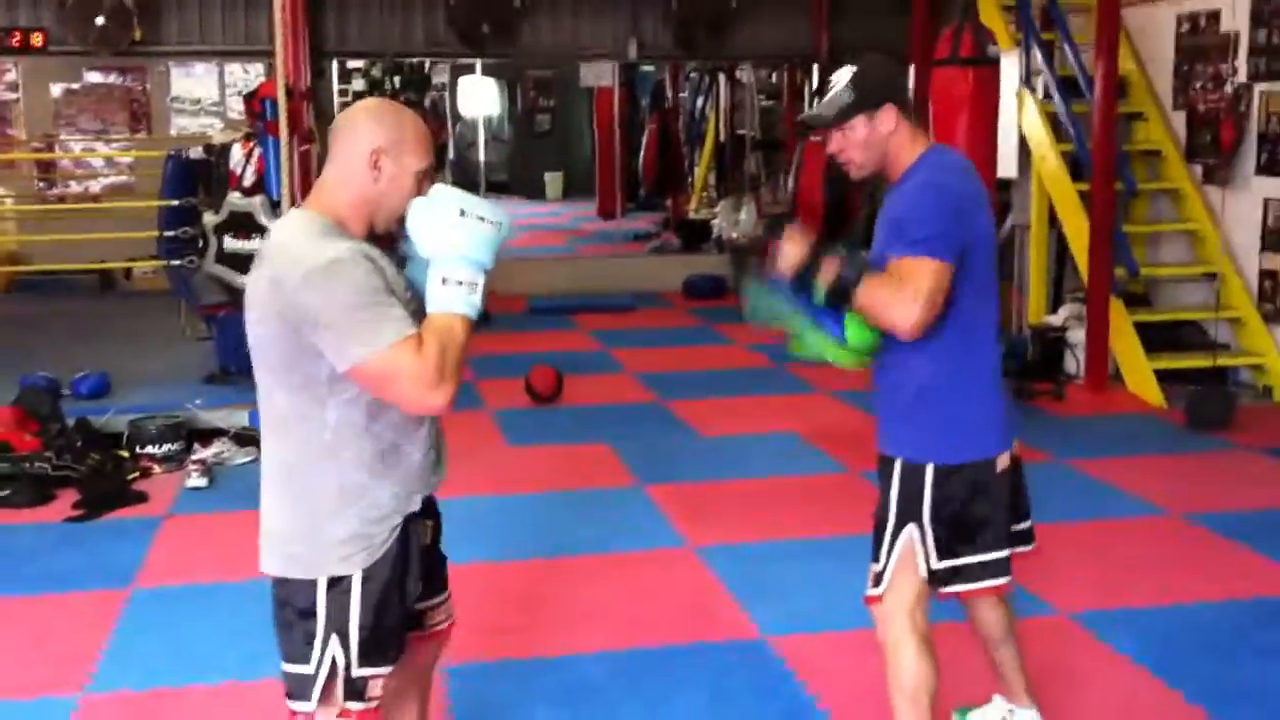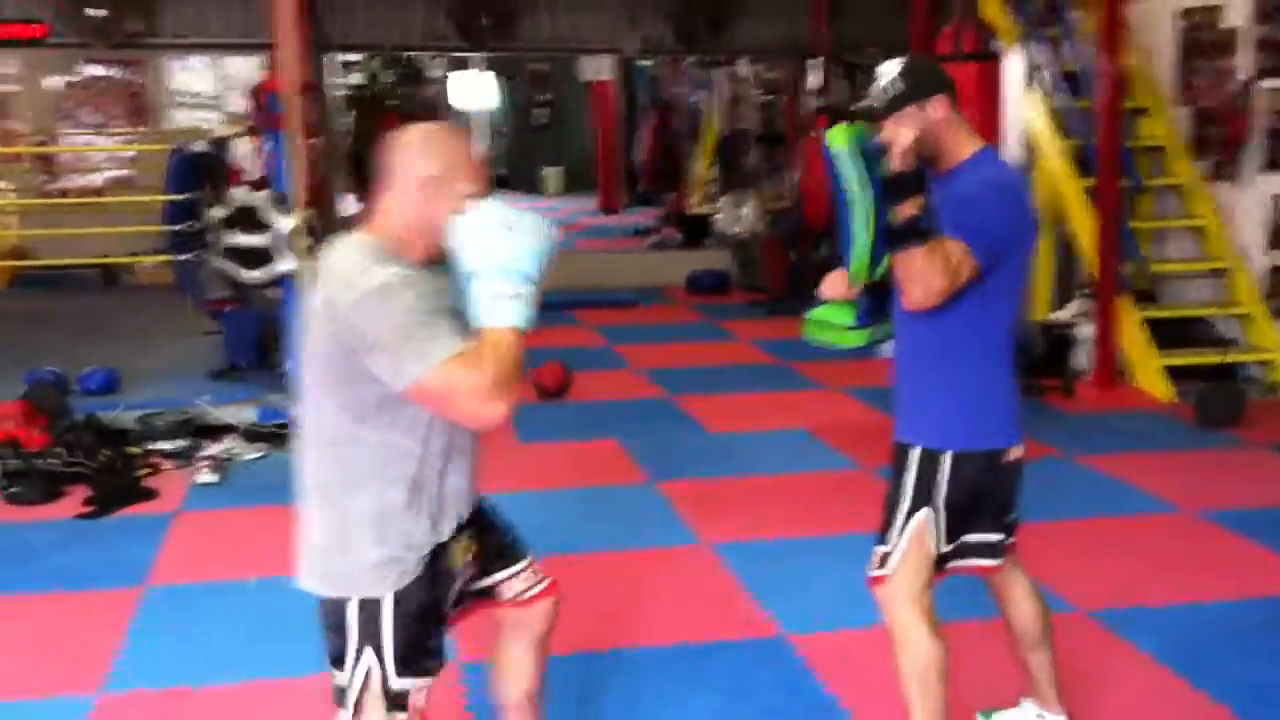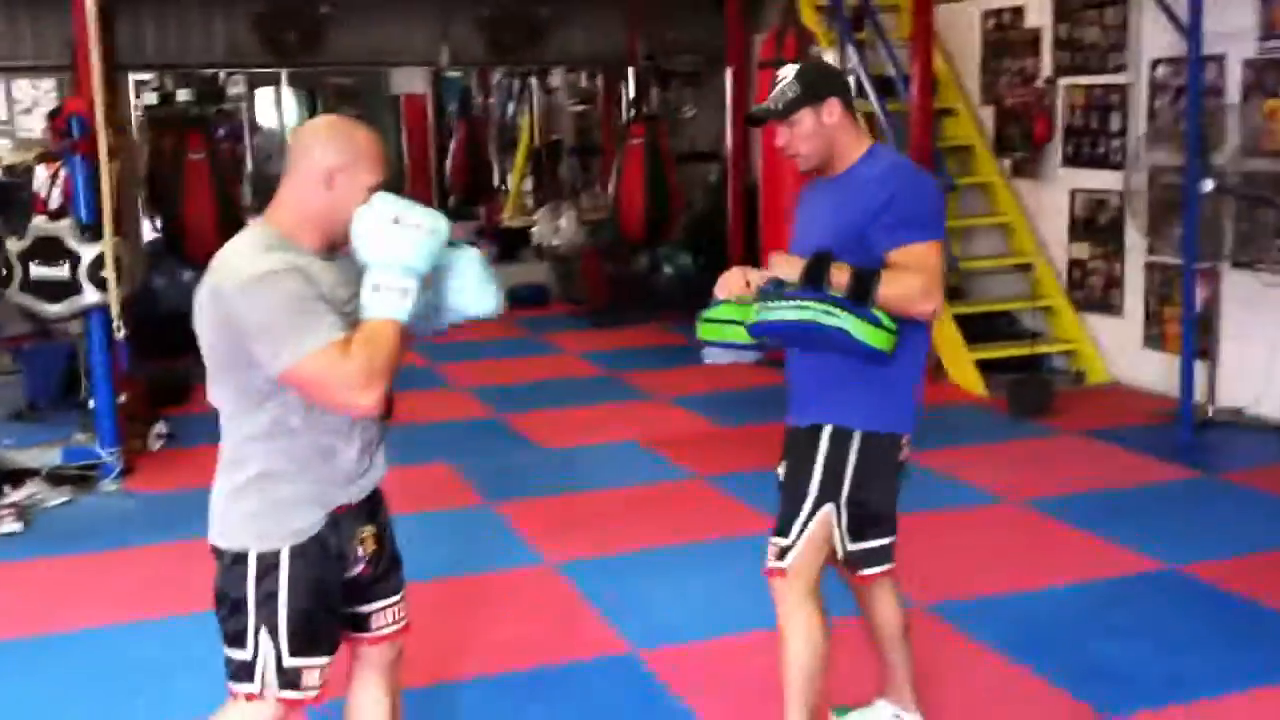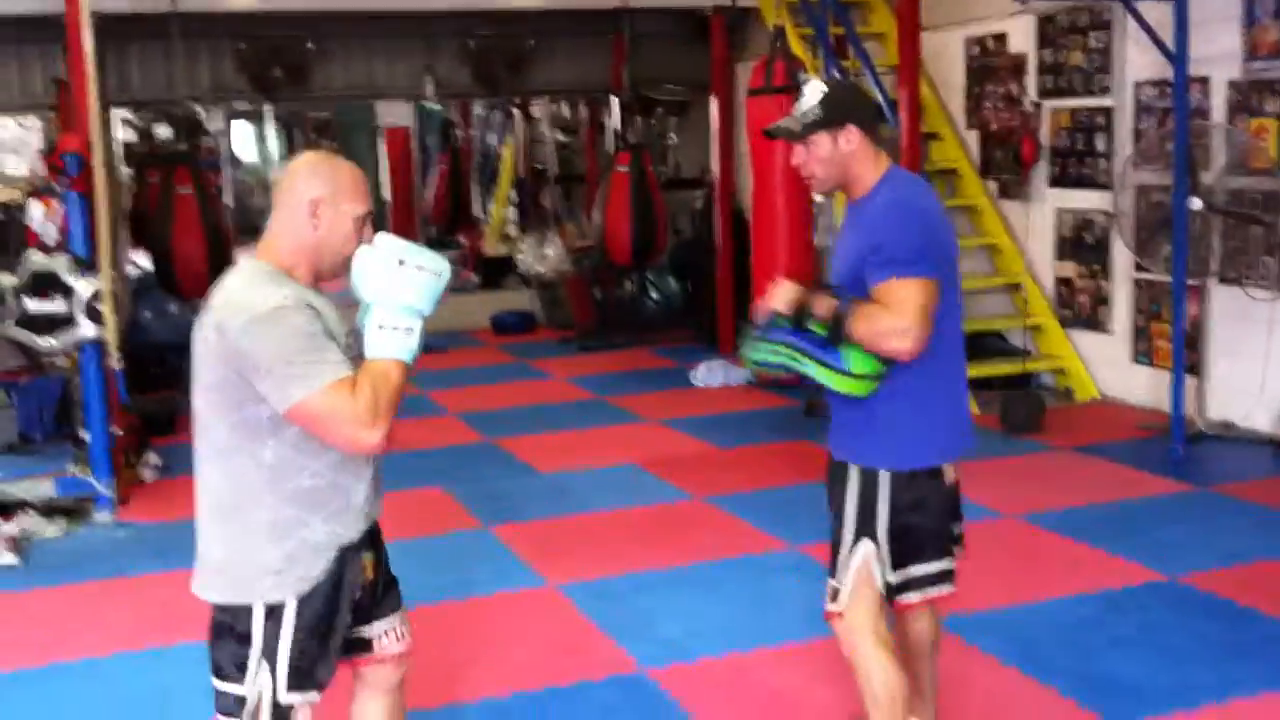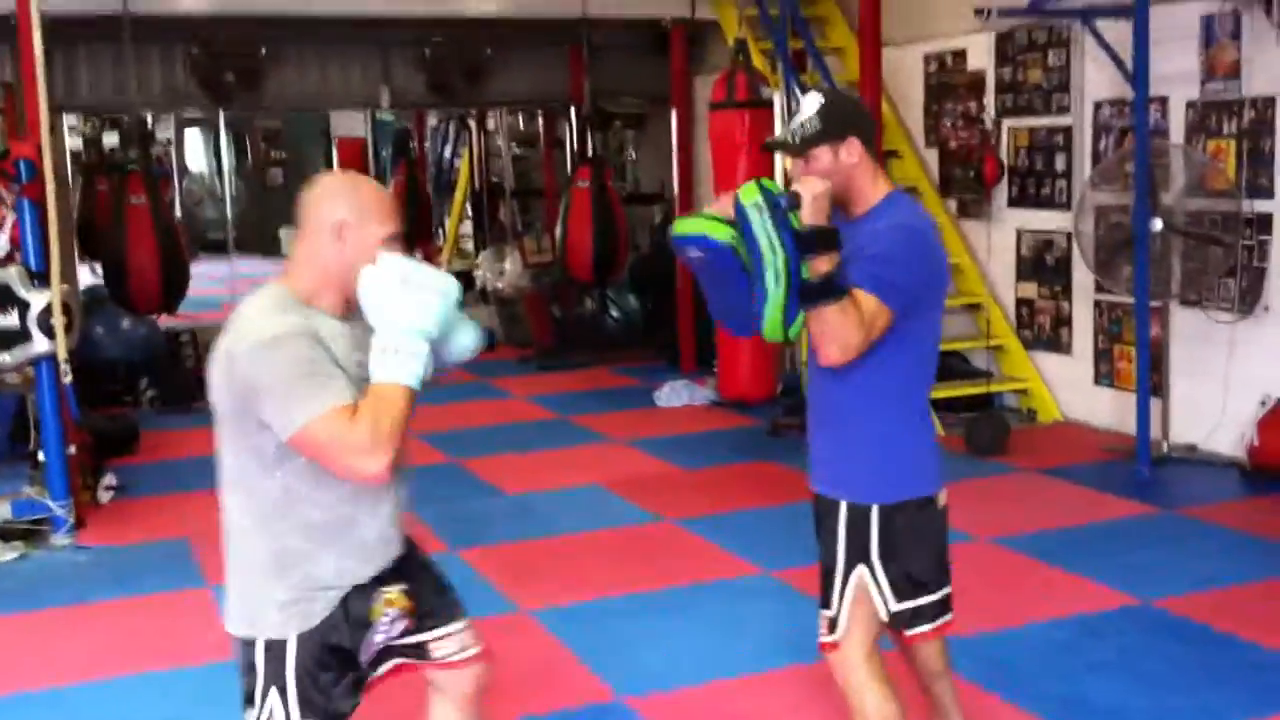
dt=0.5s
person 1, frame 1
left shoulder: (933, 195)
right shoulder: (929, 181)
left elbow: (908, 312)
right wrist: (843, 282)
left hip: (936, 436)
right hip: (971, 425)
left knee: (897, 605)
right knee: (974, 578)
person 1, frame 2
left shoulder: (988, 189)
right shoulder: (945, 180)
left elbow: (926, 289)
right elbow: (920, 275)
left wrist: (901, 182)
right wrist: (858, 280)
left hip: (952, 425)
right hip: (976, 417)
left knee: (899, 589)
right knee: (998, 563)
person 1, frame 3
left shoulder: (897, 184)
right shoulder: (817, 191)
left elbow: (923, 295)
left wrist: (821, 272)
right wrist: (756, 281)
left hip: (858, 415)
right hip: (821, 409)
left knee: (791, 574)
right knee: (867, 566)
person 1, frame 4
left shoulder: (899, 212)
right shoulder: (872, 205)
left elbow: (900, 334)
left wrist: (812, 304)
right wrist: (801, 308)
left hip: (888, 449)
right hip: (916, 440)
left knee: (857, 617)
right knee: (909, 591)
person 1, frame 5
left shoulder: (900, 235)
right shoulder: (852, 224)
left elbow: (835, 344)
left wrist: (815, 239)
left hip: (876, 476)
right hip: (888, 469)
left knee: (850, 647)
right knee: (906, 618)
person 2, frame 1
left shoulder: (335, 246)
right shoulder: (324, 264)
left elbow: (401, 349)
right elbow: (427, 386)
left wrist: (436, 267)
right wrist: (459, 273)
left hip: (391, 508)
right hip: (344, 534)
left knee: (414, 648)
person 2, frame 2
left shoulder: (390, 267)
right shoulder: (374, 289)
left elbow: (453, 370)
right elbow: (486, 399)
left wrist: (485, 283)
right wrist: (507, 286)
left hip: (435, 517)
right hip: (378, 547)
left knee: (532, 602)
person 2, frame 3
left shoulder: (316, 255)
right shoulder: (259, 277)
left elbow: (350, 355)
right elbow: (361, 390)
left wrist: (398, 280)
right wrist: (396, 280)
left hip: (347, 507)
right hip: (281, 530)
left knee: (379, 651)
person 2, frame 4
left shoulder: (288, 294)
right shoulder: (266, 312)
left elbow: (346, 397)
right elbow: (364, 425)
left wrist: (384, 311)
right wrist: (397, 318)
left hip: (338, 543)
right hip: (279, 570)
left knee: (386, 668)
person 2, frame 5
left shoulder: (340, 314)
right shoulder: (273, 337)
right elbow: (369, 454)
left wrist: (409, 337)
right wrist: (404, 344)
left hip: (378, 564)
right hip: (288, 600)
left knee: (461, 671)
